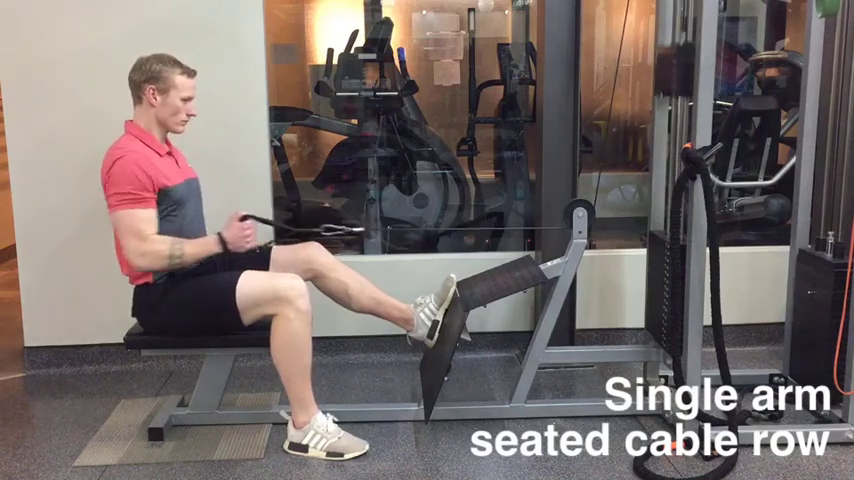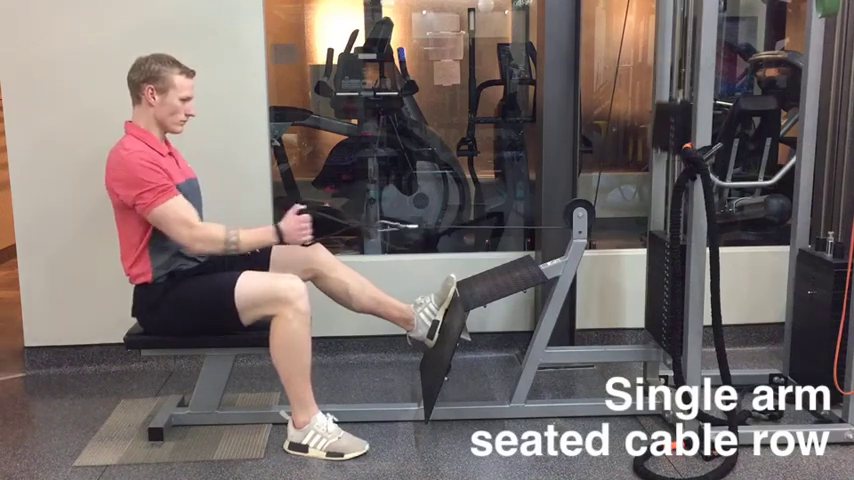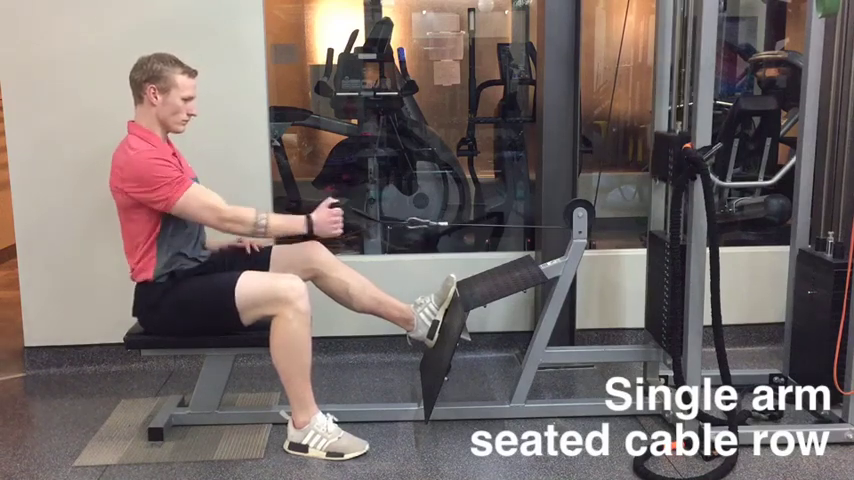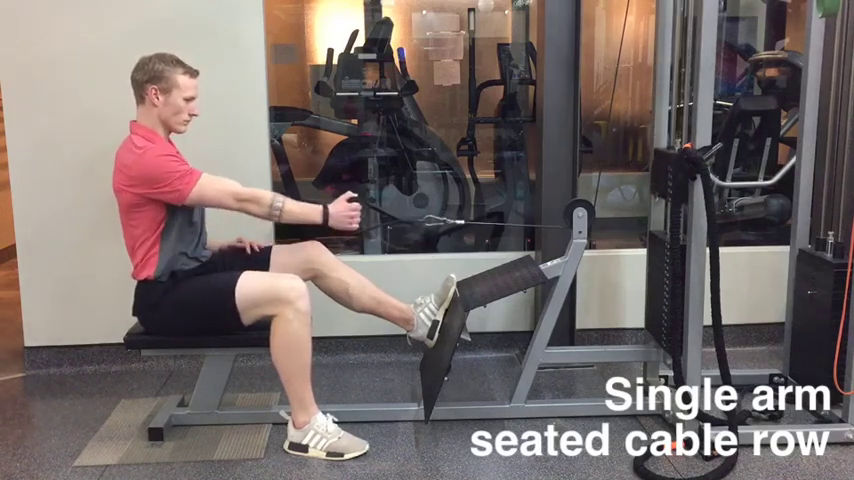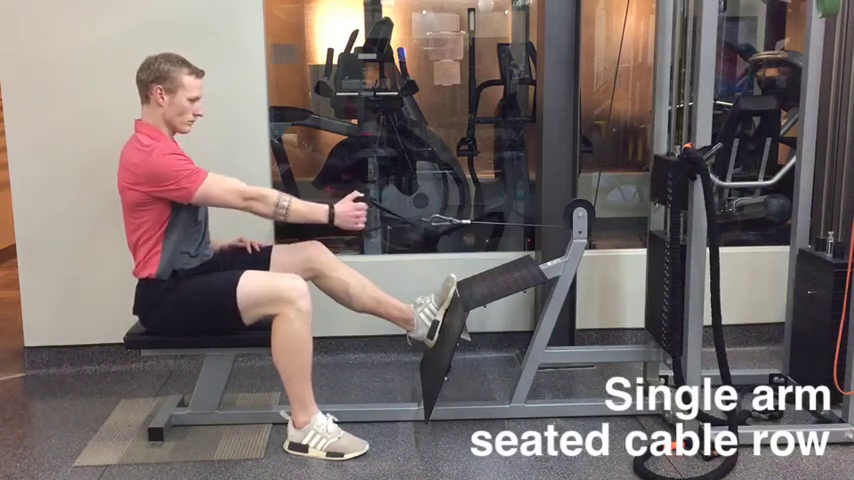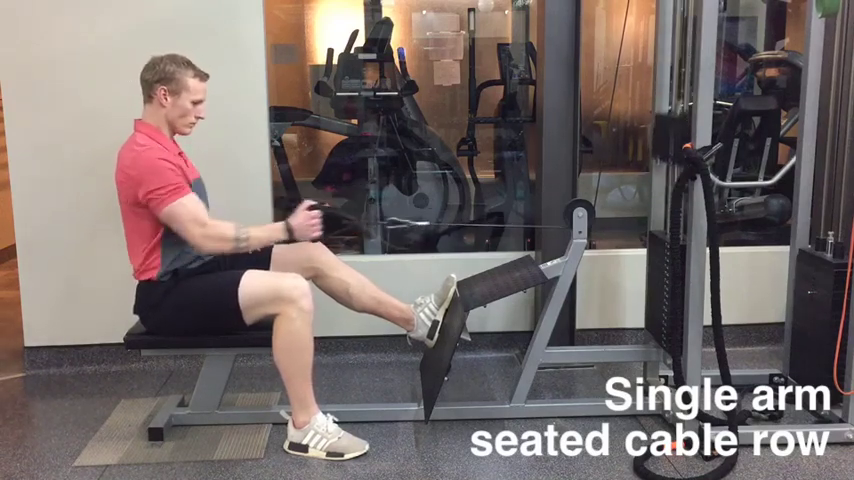
dt=0.3s
person 1, frame 1
left shoulder: (163, 149)
right shoulder: (130, 159)
right elbow: (142, 254)
left wrist: (227, 242)
right wrist: (220, 242)
left hip: (196, 272)
right hip: (166, 295)
left knee: (311, 255)
right knee: (290, 292)
left ankle: (414, 321)
right ankle: (306, 426)
person 1, frame 2
left shoulder: (159, 149)
right shoulder: (133, 159)
right elbow: (197, 237)
left wrist: (233, 243)
right wrist: (278, 232)
left hip: (193, 272)
right hip: (166, 295)
left knee: (311, 256)
right knee: (289, 292)
left ankle: (415, 320)
right ankle: (305, 427)
person 1, frame 3
left shoulder: (158, 147)
right shoulder: (139, 158)
right elbow: (223, 216)
left wrist: (223, 246)
right wrist: (308, 222)
left hip: (193, 269)
right hip: (167, 295)
left knee: (312, 256)
right knee: (289, 292)
left ankle: (414, 321)
right ankle: (305, 426)
person 1, frame 4
left shoulder: (155, 147)
right shoulder: (144, 157)
right elbow: (243, 199)
left wrist: (219, 246)
right wrist: (325, 214)
left hip: (192, 269)
right hip: (166, 294)
left knee: (311, 255)
right knee: (289, 292)
left ankle: (415, 320)
right ankle: (305, 426)
person 1, frame 5
left shoulder: (156, 146)
right shoulder: (151, 155)
right elbow: (248, 198)
left wrist: (221, 246)
right wrist: (331, 213)
left hip: (193, 269)
right hip: (168, 294)
left knee: (312, 255)
right knee: (291, 293)
left ankle: (414, 320)
right ankle: (305, 426)
person 1, frame 6
left shoulder: (162, 147)
right shoulder: (146, 156)
right elbow: (207, 235)
left wrist: (247, 241)
right wrist: (287, 229)
left hip: (194, 271)
right hip: (169, 293)
left knee: (312, 255)
right knee: (292, 292)
left ankle: (416, 320)
right ankle: (306, 427)
